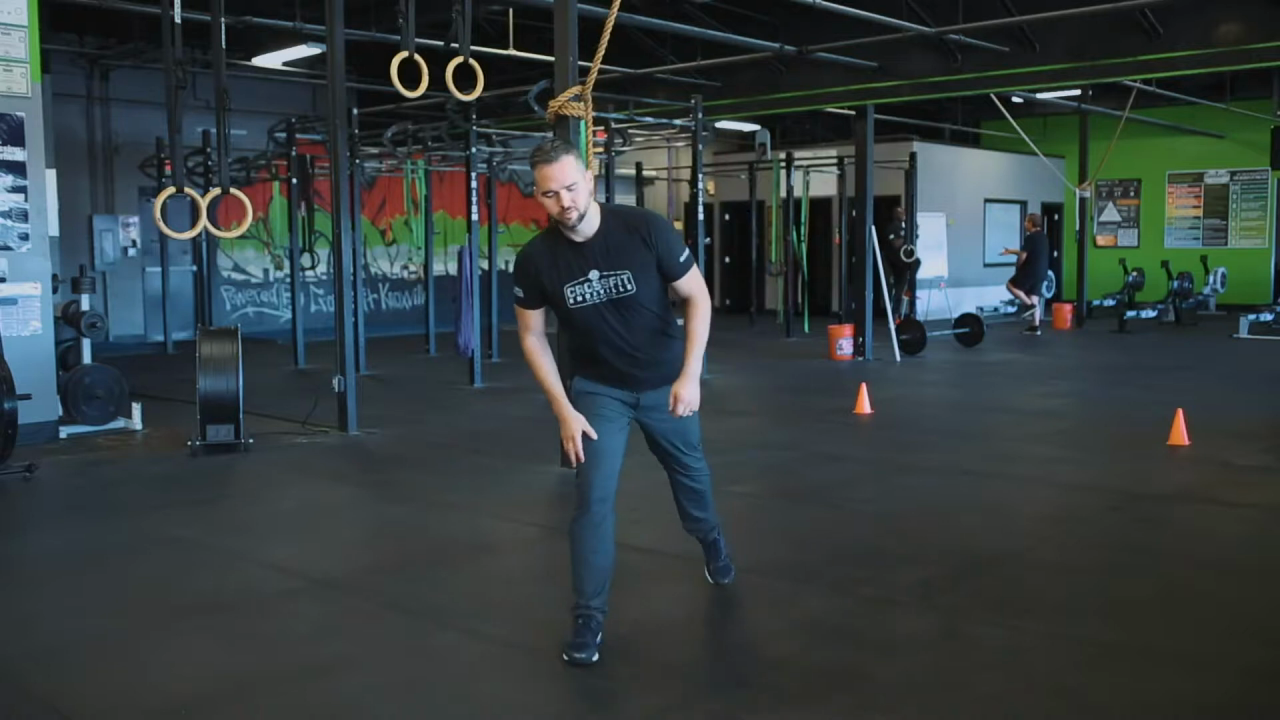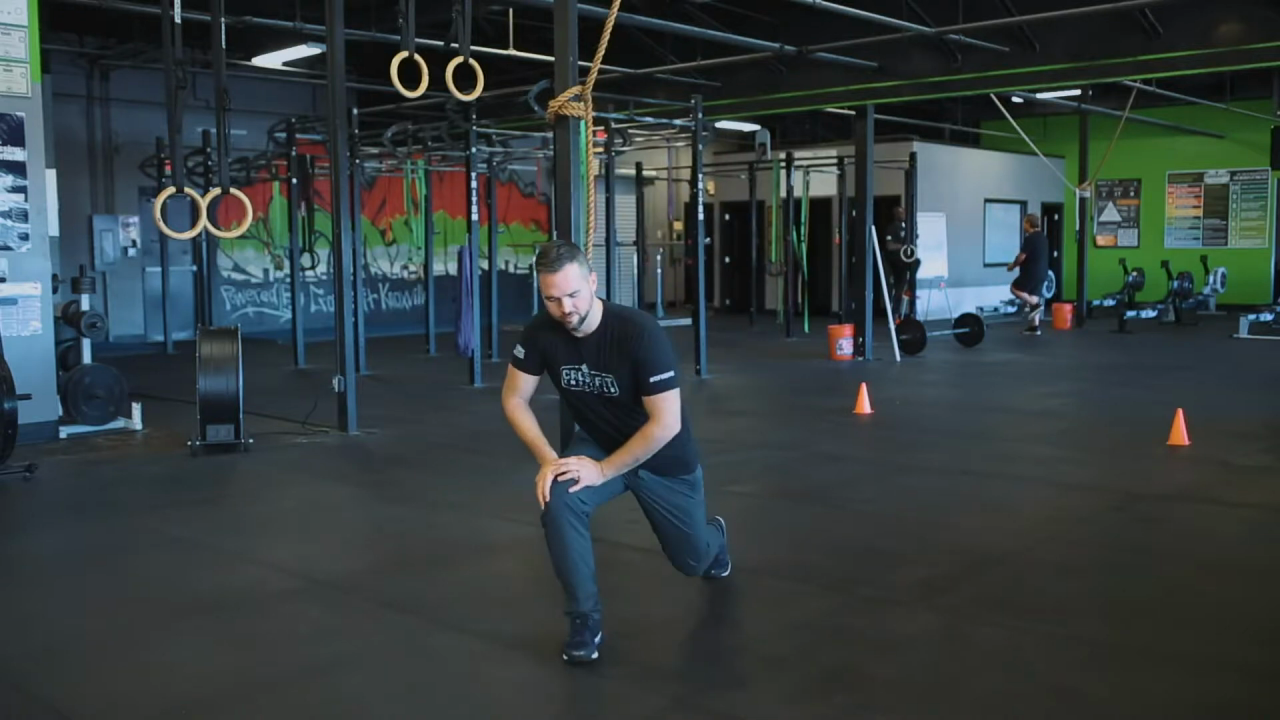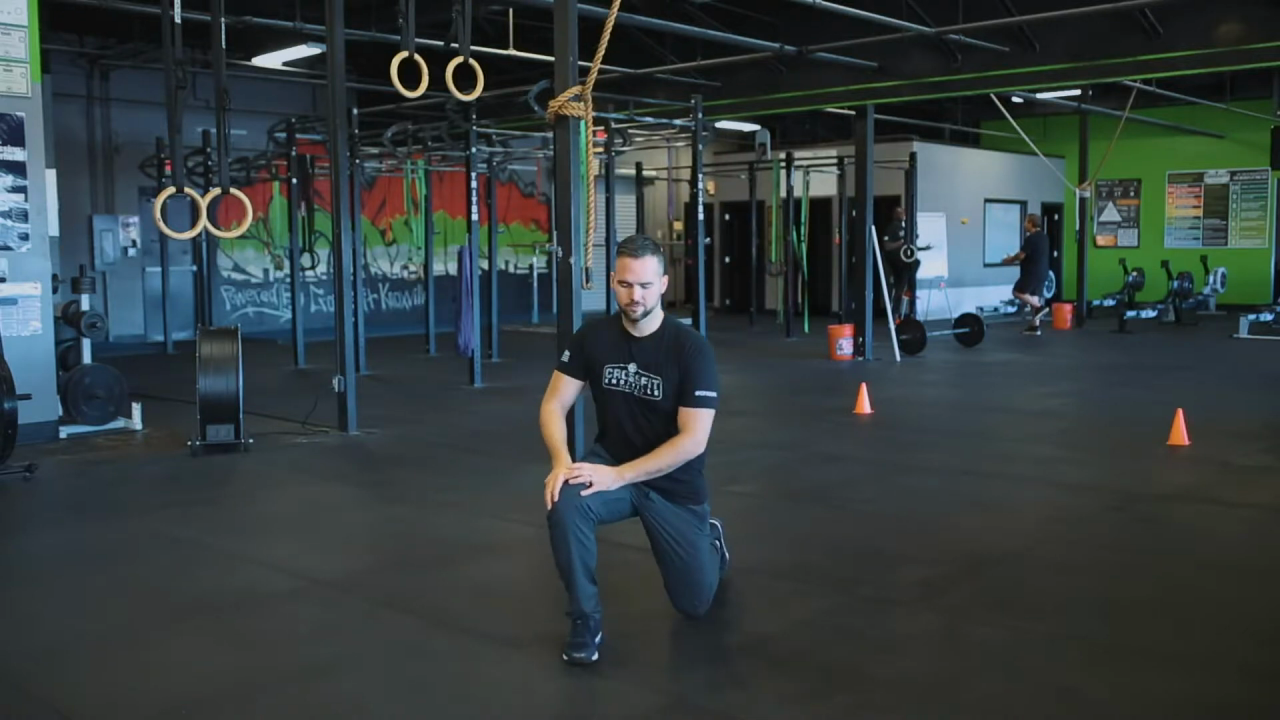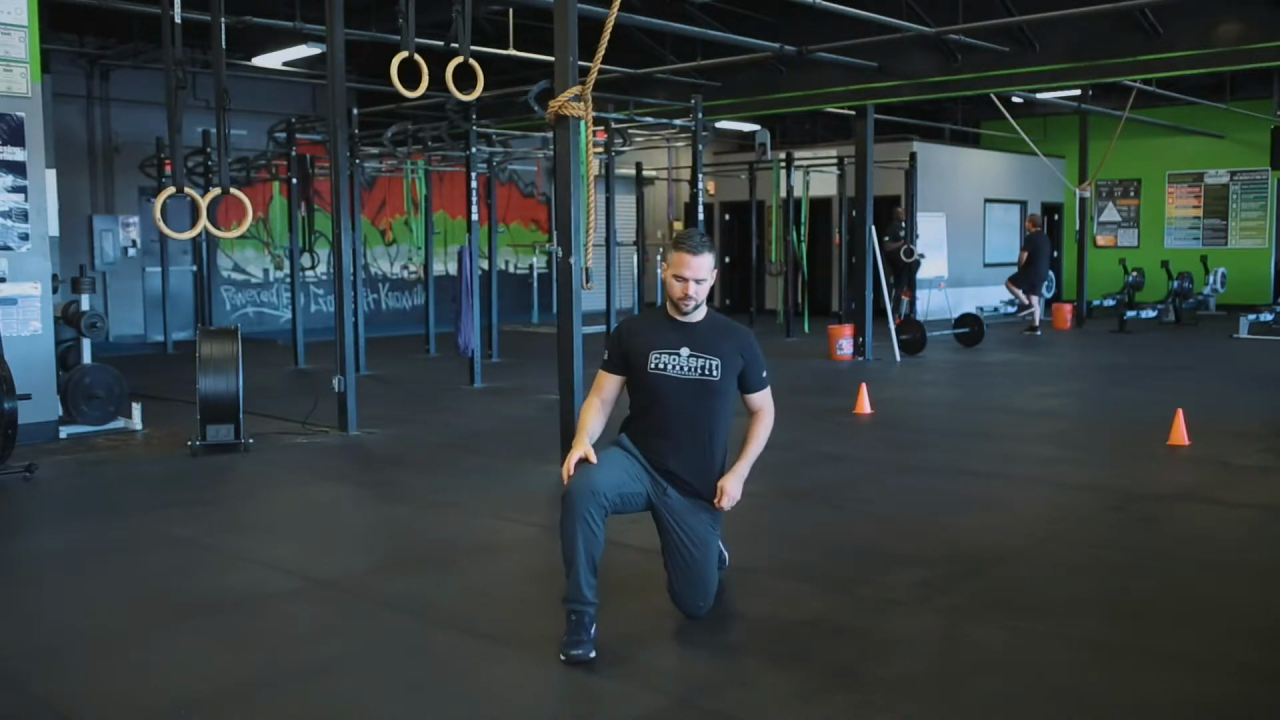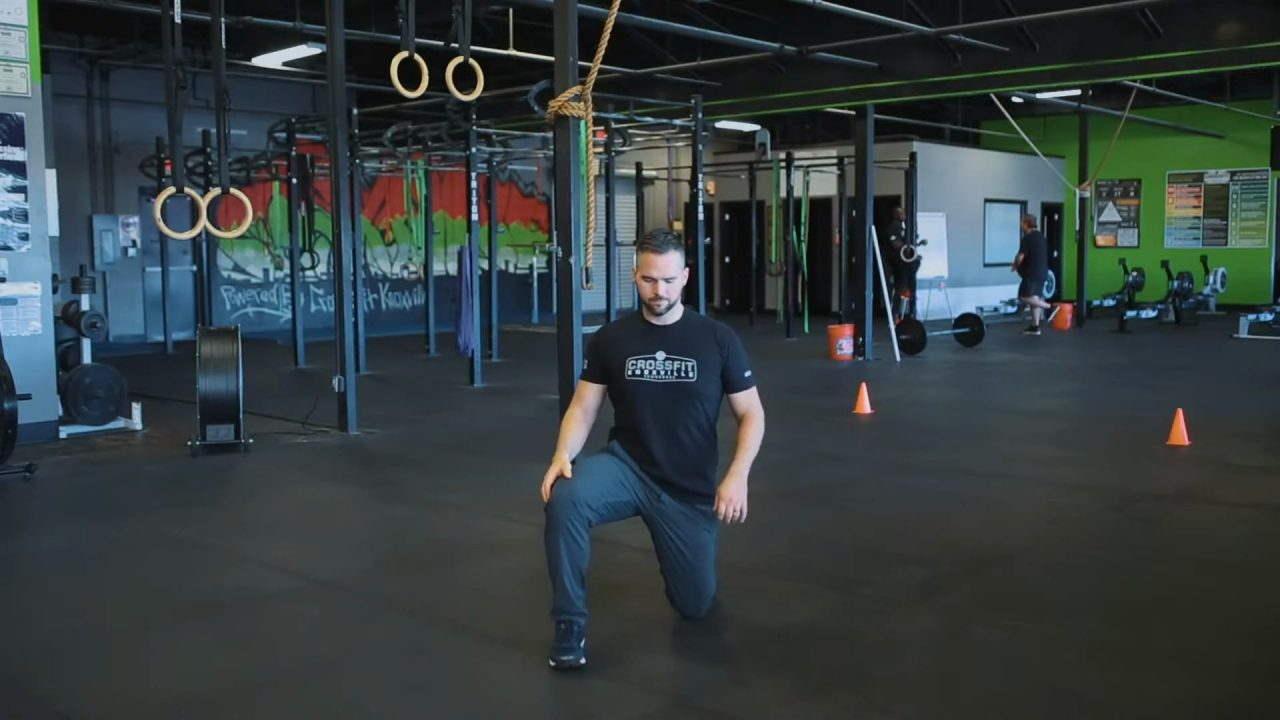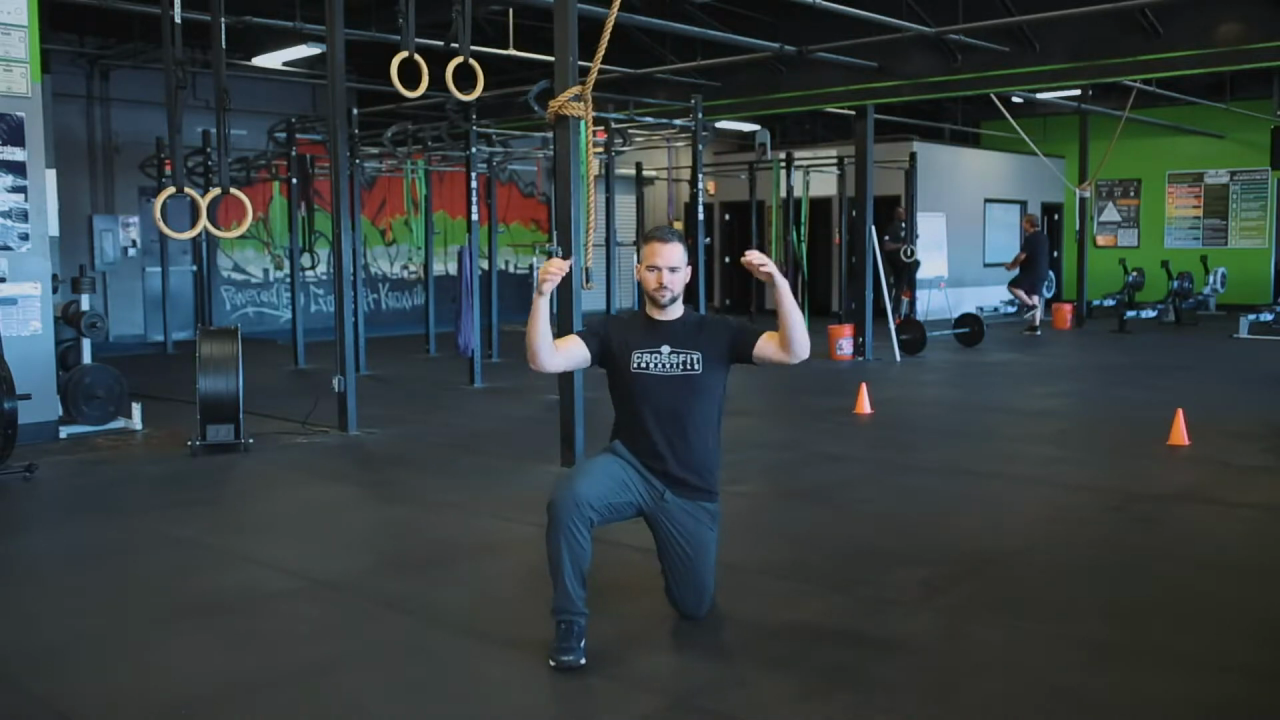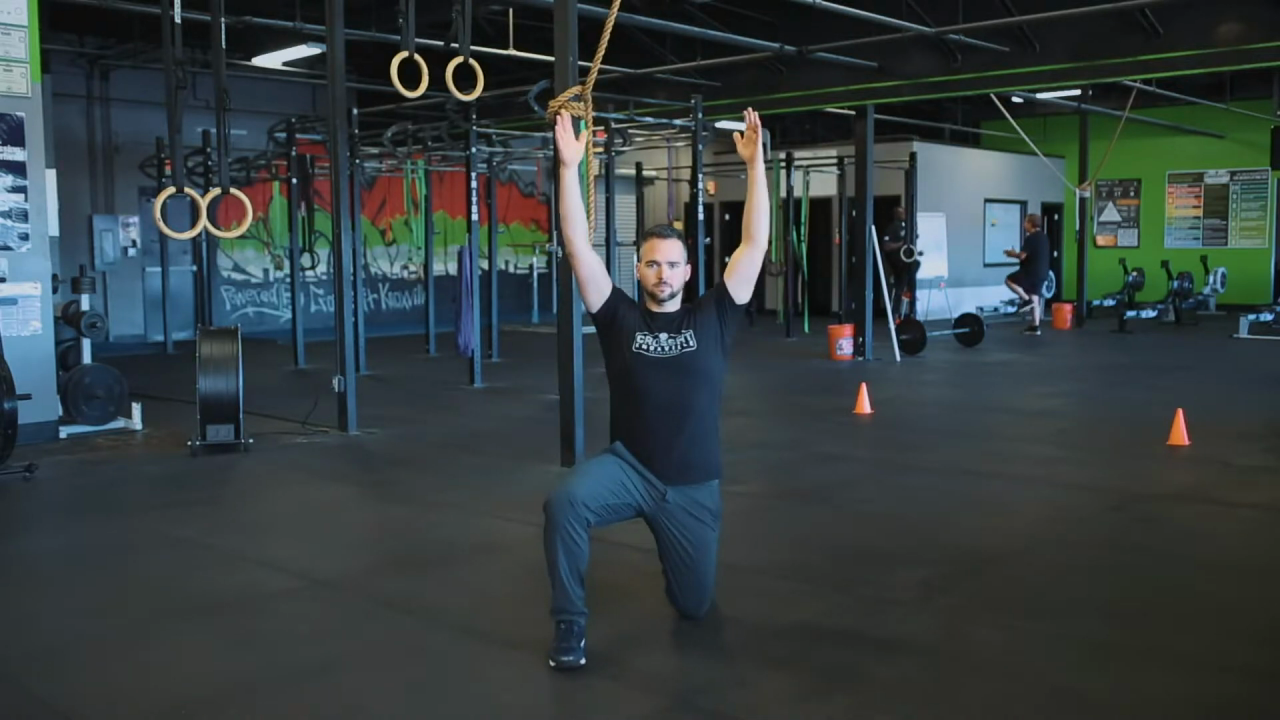
dt=0.7s
person 1, frame 1
left shoulder: (646, 228)
right shoulder: (534, 259)
left elbow: (697, 296)
right elbow: (532, 336)
left wrist: (691, 375)
right wrist: (563, 409)
left hip: (666, 381)
right hip: (598, 387)
left knee: (688, 467)
right knee: (594, 496)
left ankle: (711, 541)
right ankle: (588, 616)
person 1, frame 2
left shoulder: (640, 333)
right shoulder: (541, 332)
left elbow: (667, 424)
right elbow: (514, 399)
left wrist: (603, 471)
right wrist: (548, 459)
left hip: (663, 456)
right hip: (598, 442)
left knee: (691, 558)
right knee: (558, 502)
left ankle: (714, 538)
right ankle: (585, 618)
person 1, frame 3
left shoulder: (691, 349)
right shoulder: (592, 336)
left elbow: (694, 439)
right elbow: (554, 404)
left wrist: (623, 475)
right wrist: (561, 460)
left hip: (673, 482)
right hip: (610, 463)
left knee: (694, 603)
right knee: (564, 503)
left ankle: (709, 538)
right ankle: (585, 620)
person 1, frame 4
left shoulder: (738, 340)
right shoulder: (633, 331)
left elbow: (763, 411)
right elbow: (601, 398)
left wrist: (739, 472)
right wrist: (582, 441)
left hip: (697, 484)
right hip: (635, 459)
left knee: (695, 604)
right knee: (582, 489)
left ankle: (708, 546)
right ankle: (581, 616)
person 1, frame 5
left shoulder: (718, 339)
right shoulder: (610, 339)
left elbow: (751, 414)
right elbow: (583, 408)
left wrist: (738, 474)
right wrist: (562, 455)
left hip: (689, 486)
right hip: (625, 465)
left knee: (695, 606)
right knee: (563, 499)
left ankle: (683, 557)
right ankle: (569, 624)
person 1, frame 6
left shoulder: (719, 332)
right shoulder: (614, 331)
left elbow: (796, 352)
right elbow: (544, 359)
left wrist: (777, 282)
right wrist: (543, 295)
left hip: (691, 486)
right hip: (629, 465)
left knee: (694, 606)
right knee: (567, 501)
left ankle: (675, 559)
right ankle: (570, 625)
person 1, frame 7
left shoulder: (712, 318)
right shoulder: (619, 318)
left elbow: (755, 244)
right elbow: (578, 246)
left wrist: (754, 163)
right wrist: (569, 167)
left hip: (693, 485)
right hip: (628, 466)
left knee: (694, 606)
right knee: (563, 502)
left ankle: (675, 553)
right ankle: (569, 624)
